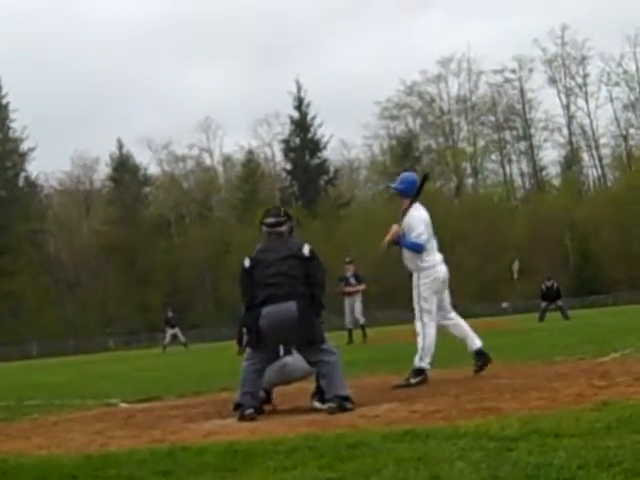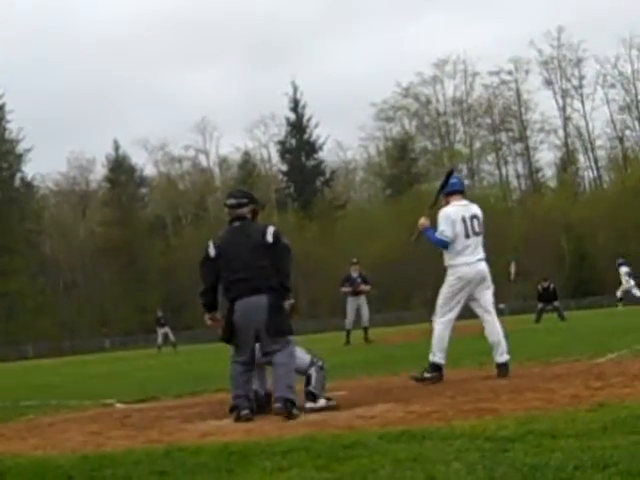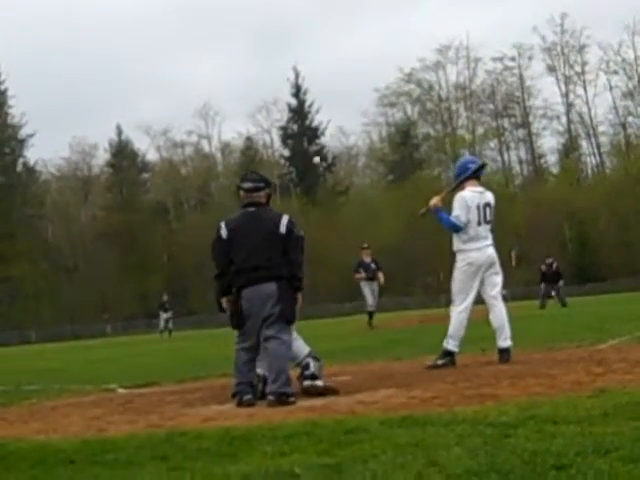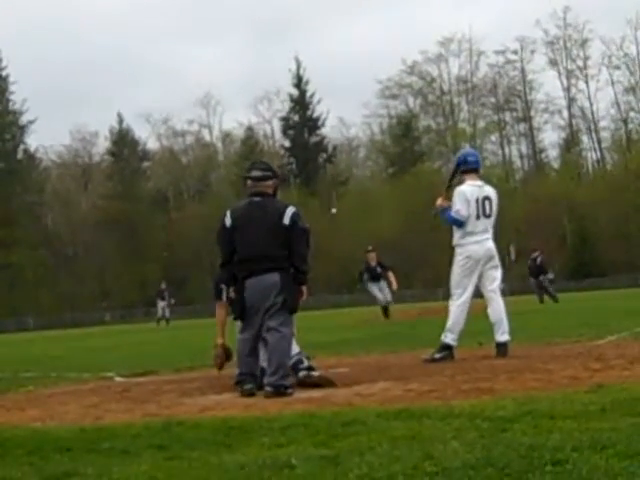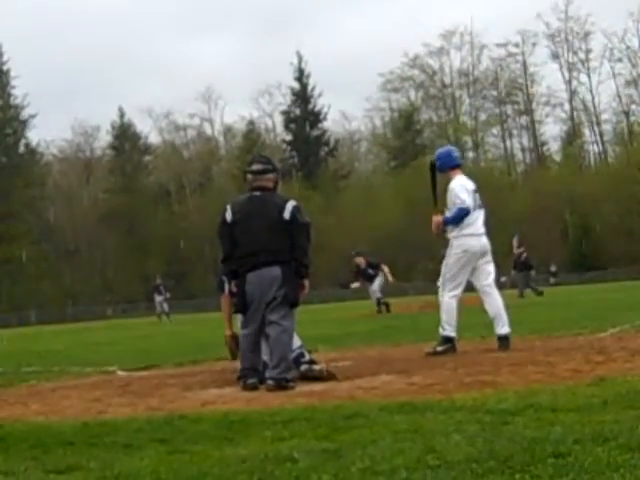
dt=0.5s
person 1, frame 1
left shoulder: (252, 257)
right shoulder: (303, 249)
left elbow: (247, 293)
right elbow: (317, 284)
left wrist: (251, 320)
right wrist: (315, 313)
left hip: (264, 313)
right hip: (296, 309)
left knee: (254, 360)
right knee: (324, 354)
left ankle: (247, 406)
right ankle: (338, 398)
person 1, frame 2
left shoulder: (216, 244)
right shoulder: (269, 232)
left elbow: (209, 280)
right elbow: (283, 267)
left wrist: (209, 309)
right wrist: (284, 296)
left hip: (239, 306)
right hip: (267, 301)
left knee: (242, 358)
right knee: (280, 349)
left ankle: (242, 406)
right ankle: (284, 399)
person 1, frame 3
left shoulder: (227, 226)
right shoulder: (282, 221)
left elbow: (221, 263)
right elbow: (294, 258)
left wrist: (224, 293)
right wrist: (296, 287)
left hip: (245, 291)
right hip: (275, 288)
left knee: (245, 343)
right knee: (277, 339)
left ankle: (244, 392)
right ankle: (278, 391)
person 1, frame 4
left shoulder: (233, 214)
right shoulder: (287, 212)
left elbow: (226, 253)
right elbow: (299, 250)
left wrist: (230, 282)
right wrist: (301, 280)
left hip: (248, 281)
right hip: (278, 279)
left knee: (248, 332)
right knee: (278, 330)
left ankle: (246, 381)
right ankle: (276, 382)
person 1, frame 5
left shoulder: (233, 209)
right shoulder: (287, 206)
left elbow: (227, 247)
right elbow: (300, 244)
left wrist: (232, 277)
right wrist: (302, 274)
left hip: (248, 275)
right hip: (279, 273)
left knee: (249, 326)
right knee: (279, 323)
left ankle: (249, 376)
right ankle: (279, 376)
person 2, frame 1
left shoulder: (414, 216)
right shoulder: (416, 212)
left elbow: (417, 247)
right elbow: (415, 240)
left wrist: (398, 238)
right wrist: (394, 238)
left hip: (427, 273)
right hip: (437, 269)
left knee: (425, 321)
right knee: (446, 315)
left ankle: (420, 371)
right ankle: (479, 351)
person 2, frame 2
left shoulder: (447, 212)
right shoulder: (476, 209)
left elbow: (443, 242)
left wrist: (426, 229)
left hip: (459, 271)
right hip: (480, 267)
left knee: (442, 317)
right knee: (489, 316)
left ankle: (435, 367)
right ankle: (502, 363)
person 2, frame 3
left shoulder: (463, 196)
right shoulder: (489, 196)
left elbow: (455, 226)
left wrist: (437, 209)
left hip: (469, 256)
right hip: (488, 253)
left knee: (460, 305)
right knee: (495, 300)
left ankle: (449, 352)
right ankle: (504, 348)
person 2, frame 4
left shoulder: (462, 190)
right shoulder: (491, 191)
left elbow: (458, 221)
right elbow: (490, 219)
left wrist: (443, 209)
left hip: (468, 249)
right hip: (488, 246)
left knee: (459, 298)
right knee: (493, 294)
left ankle: (448, 346)
right ankle: (502, 342)
person 2, frame 5
left shoulder: (456, 184)
right shoulder: (469, 183)
left elbow: (463, 210)
left wrist: (443, 221)
right wrist: (445, 223)
left hip: (464, 242)
right hip: (481, 240)
left knee: (448, 290)
right knee: (488, 288)
left ankle: (448, 339)
right ankle: (503, 335)
